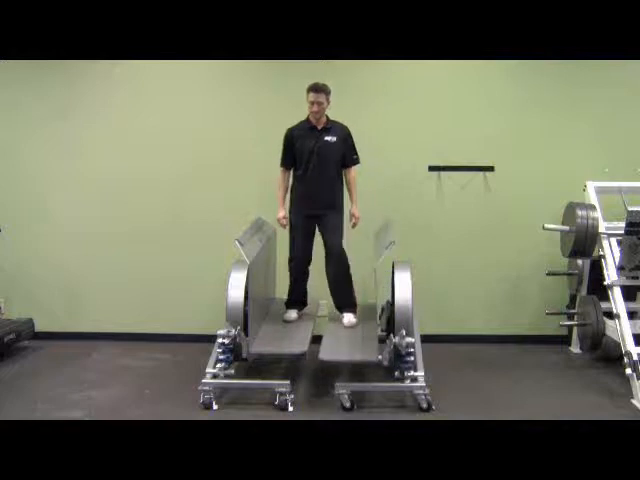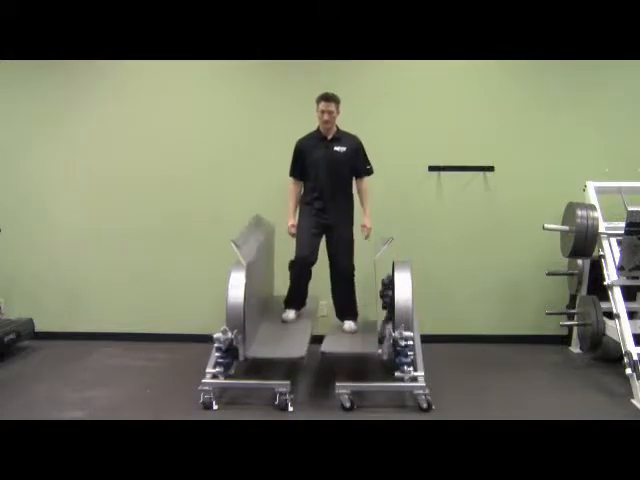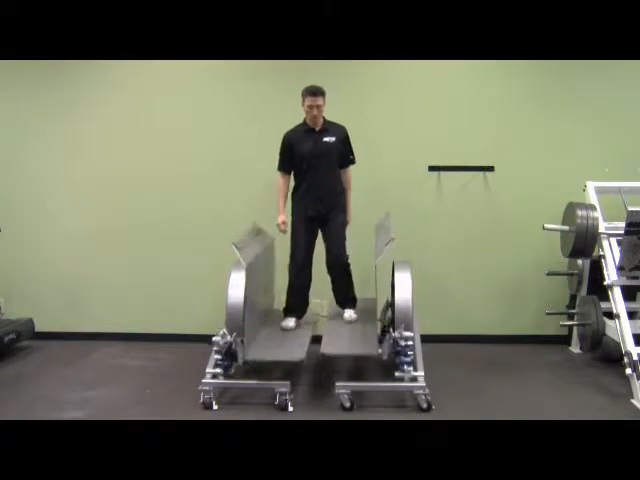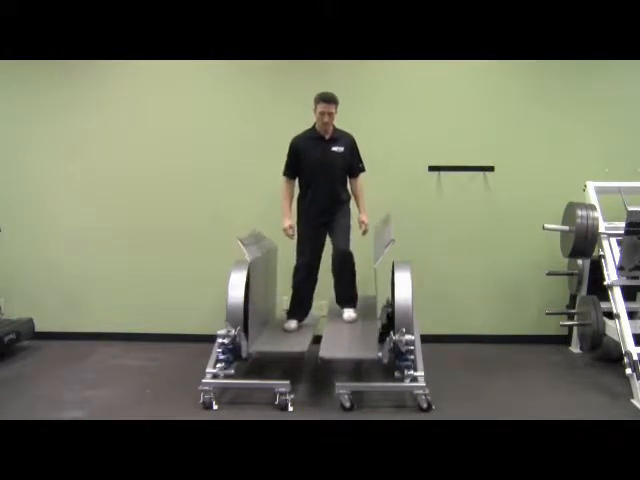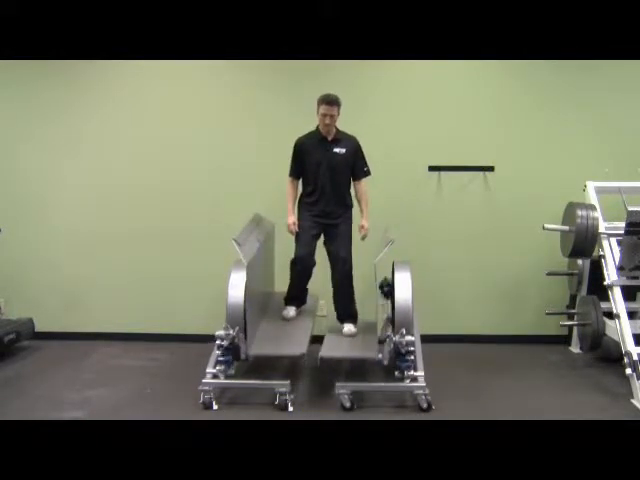
dt=1s
person 1, frame 1
left shoulder: (341, 132)
right shoulder: (294, 133)
left elbow: (349, 170)
right elbow: (285, 171)
left wrist: (354, 204)
right wrist: (281, 207)
left hip: (331, 207)
right hip: (301, 208)
left knee: (336, 255)
right knee: (299, 257)
left ankle: (347, 308)
right ankle: (295, 304)
person 1, frame 2
left shoulder: (352, 143)
right shoulder: (304, 144)
left elbow: (362, 180)
right elbow: (296, 182)
left wrist: (366, 215)
right wrist: (291, 216)
left hip: (341, 215)
right hip: (311, 212)
left knee: (343, 266)
right knee: (303, 258)
left ankle: (347, 316)
right ankle: (293, 304)
person 1, frame 3
left shoulder: (339, 133)
right shoulder: (292, 137)
left elbow: (345, 171)
right elbow: (284, 176)
left wrist: (348, 205)
right wrist: (282, 211)
left hip: (334, 208)
right hip: (303, 209)
left knee: (337, 257)
right knee: (300, 261)
left ankle: (348, 304)
right ankle: (293, 312)
person 1, frame 4
left shoulder: (347, 141)
right shoulder: (299, 143)
left elbow: (355, 178)
right elbow: (289, 181)
left wrist: (362, 211)
right wrist: (287, 216)
left hip: (339, 210)
right hip: (310, 213)
left knee: (343, 252)
right knee: (306, 264)
left ankle: (348, 304)
right ankle: (296, 315)
person 1, frame 5
left shoulder: (351, 144)
right shoulder: (303, 143)
left elbow: (359, 181)
right elbow: (293, 180)
left wrist: (364, 216)
right wrist: (290, 213)
left hip: (340, 215)
right hip: (310, 212)
left knee: (342, 266)
right knee: (303, 258)
left ankle: (348, 318)
right ankle: (294, 301)
